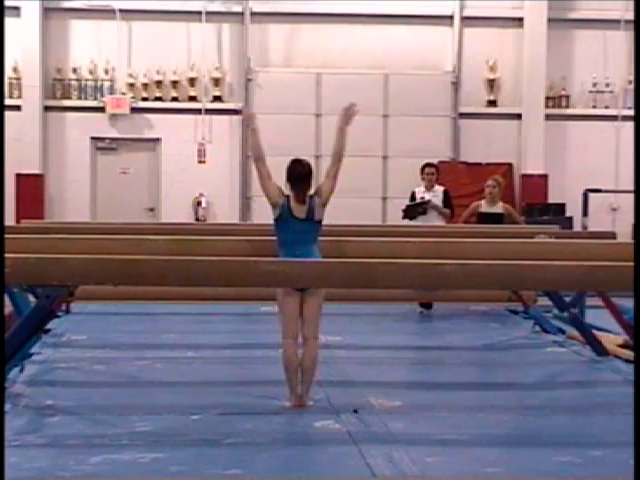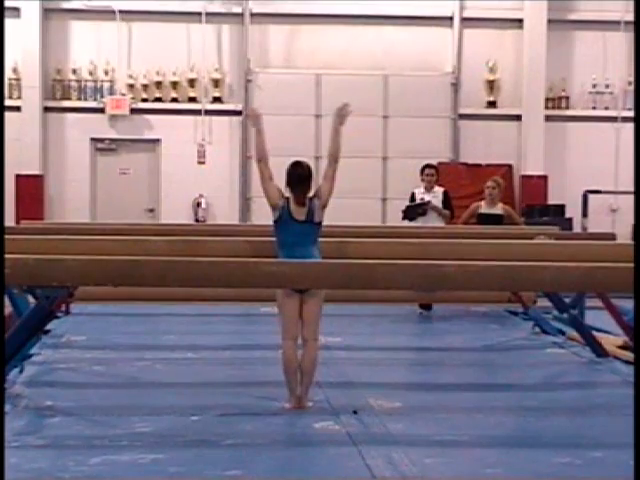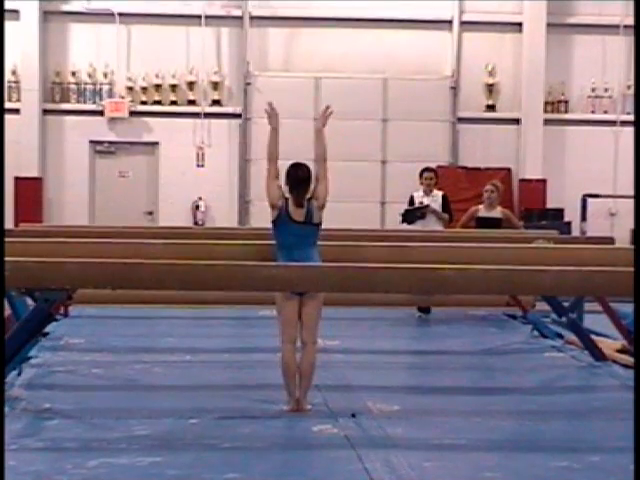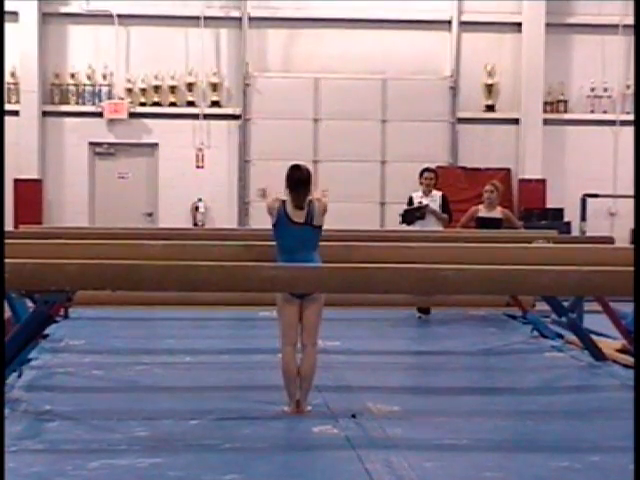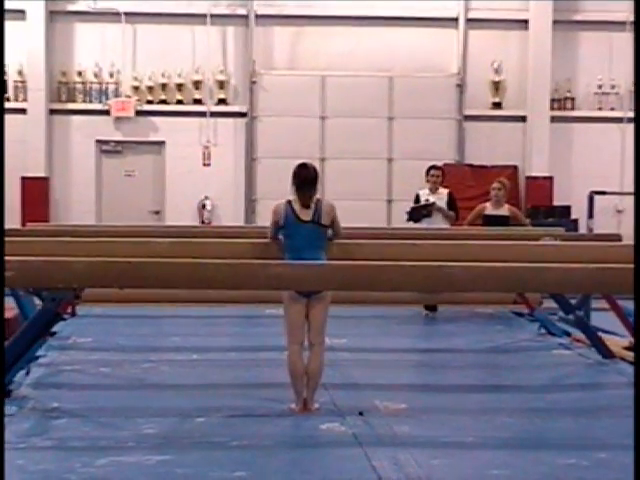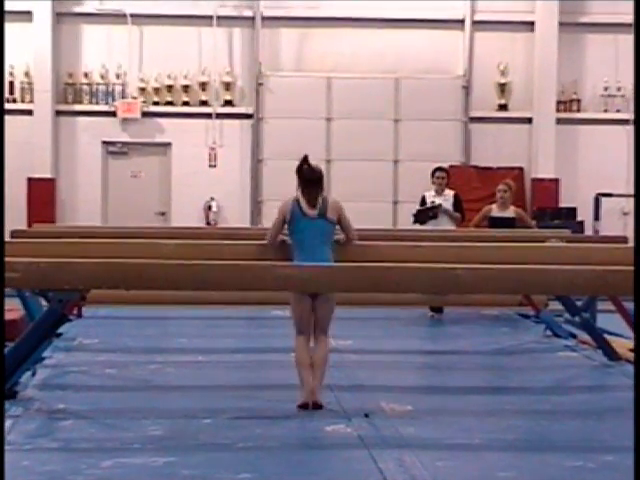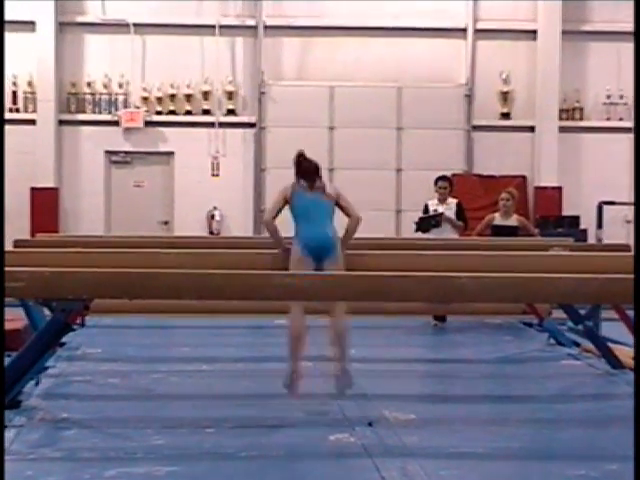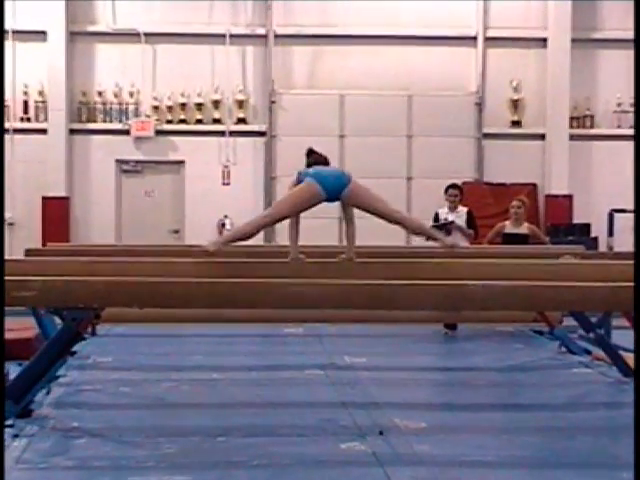
dt=0.4s
person 1, frame 1
left shoulder: (279, 203)
right shoulder: (319, 202)
left elbow: (259, 163)
right elbow: (336, 162)
left wrist: (253, 129)
right wrist: (343, 126)
left knee: (290, 338)
right knee: (311, 337)
left ankle: (294, 395)
right ankle: (305, 395)
person 1, frame 2
left shoulder: (279, 205)
right shoulder: (319, 205)
left elbow: (262, 164)
right elbow: (333, 163)
left wrist: (257, 129)
right wrist: (337, 127)
left knee: (289, 339)
right knee: (310, 338)
left ankle: (293, 397)
right ankle: (304, 396)
person 1, frame 3
left shoulder: (278, 206)
right shoulder: (317, 206)
left elbow: (271, 164)
right elbow: (321, 165)
left wrist: (274, 127)
right wrist: (319, 130)
left knee: (288, 342)
right knee: (309, 342)
left ankle: (292, 399)
right ankle: (303, 399)
person 1, frame 4
left shoulder: (276, 208)
right shoulder: (318, 208)
left elbow: (269, 198)
left wrist: (266, 195)
right wrist: (317, 197)
left knee: (289, 345)
right knee: (309, 345)
left ankle: (292, 402)
right ankle: (303, 402)
person 1, frame 5
left shoulder: (281, 209)
right shoulder: (327, 208)
left elbow: (273, 238)
right elbow: (336, 234)
left knee: (295, 344)
right knee: (317, 343)
left ankle: (299, 401)
right ankle: (310, 400)
person 1, frame 6
left shoulder: (289, 205)
right shoulder: (333, 205)
left elbow: (271, 240)
right elbow: (351, 238)
left knee: (302, 336)
right knee: (321, 336)
left ankle: (306, 392)
right ankle: (316, 392)
person 1, frame 7
left shoulder: (290, 190)
right shoulder: (331, 190)
left elbow: (268, 220)
right elbow: (355, 217)
left wrist: (282, 245)
right wrist: (342, 244)
left hip: (305, 245)
right hip: (329, 244)
left knee: (297, 310)
right knee: (337, 311)
left ankle: (294, 369)
right ankle: (341, 366)
person 1, frame 8
left shoulder: (300, 178)
right shoulder: (337, 171)
left elbow: (293, 217)
right elbow: (350, 218)
left wrist: (294, 252)
right wrist: (350, 252)
left hip: (316, 185)
right hip: (342, 180)
left knee: (267, 217)
right knee: (396, 215)
left ankle: (217, 244)
right ankle: (443, 239)
person 2, frame 1
left shoulder: (443, 191)
right shoulder: (415, 192)
left elbow: (450, 214)
right elbow: (410, 215)
left wrist: (435, 206)
right wrist: (419, 209)
right ankle: (424, 301)
person 2, frame 2
left shoulder: (443, 193)
right shoulder: (415, 194)
left elbow: (450, 215)
right elbow: (409, 216)
left wrist: (435, 208)
right wrist: (418, 210)
right ankle: (424, 302)
person 2, frame 3
left shoulder: (442, 196)
right shoulder: (414, 196)
left elbow: (449, 219)
right elbow: (408, 220)
left wrist: (434, 211)
right wrist: (417, 213)
right ankle: (422, 306)
person 2, frame 4
left shoulder: (441, 196)
right shoulder: (413, 197)
left elbow: (448, 219)
right elbow: (407, 220)
left wrist: (433, 211)
right wrist: (417, 214)
left ankle: (424, 307)
right ankle: (422, 307)
person 2, frame 5
left shoulder: (448, 194)
right shoulder: (419, 195)
left elbow: (454, 216)
right elbow: (414, 218)
left wrist: (440, 209)
left ankle: (431, 305)
right ankle: (429, 305)
person 2, frame 6
left shoulder: (454, 196)
right shoulder: (426, 196)
left elbow: (460, 218)
right elbow: (420, 220)
left wrist: (446, 211)
right wrist: (429, 213)
left ankle: (437, 307)
right ankle: (435, 307)
person 2, frame 7
left shoulder: (457, 204)
right shoulder: (429, 205)
left elbow: (463, 226)
left wrist: (449, 219)
left ankle: (441, 315)
right ankle: (438, 315)
person 2, frame 8
left shoulder: (467, 212)
right shoulder: (439, 213)
left elbow: (474, 235)
left wrist: (459, 227)
right wrist: (442, 230)
left ankle: (451, 323)
right ankle: (449, 323)
